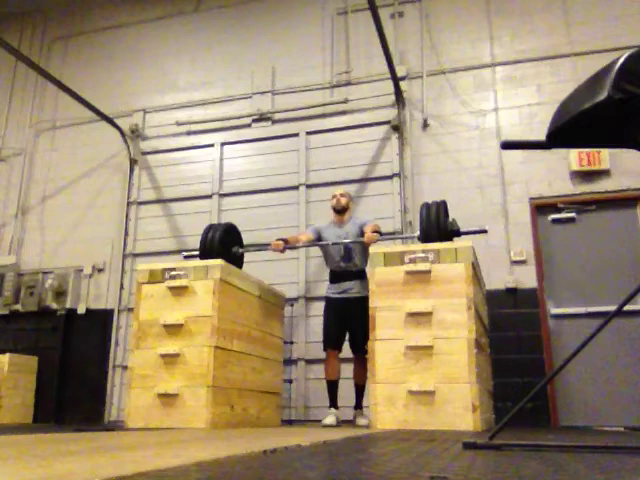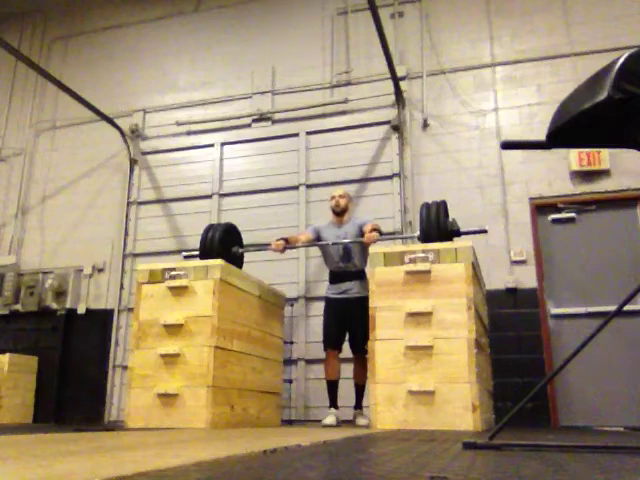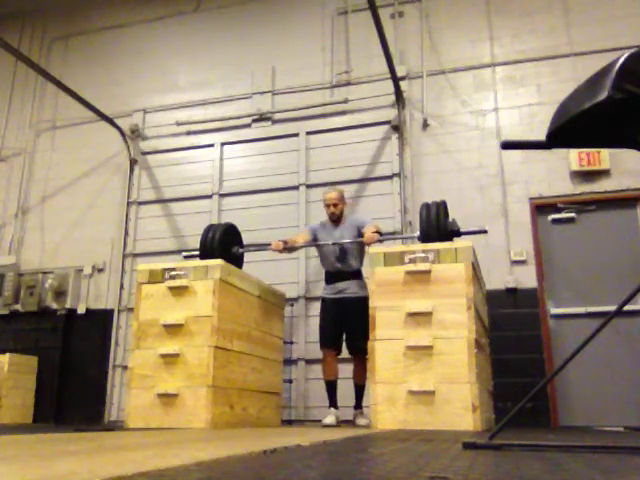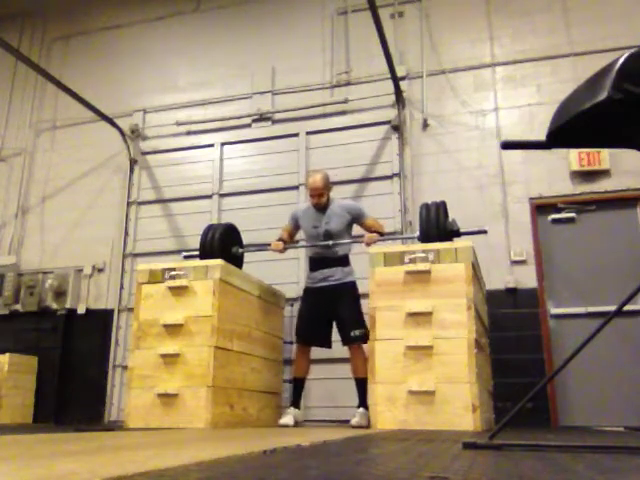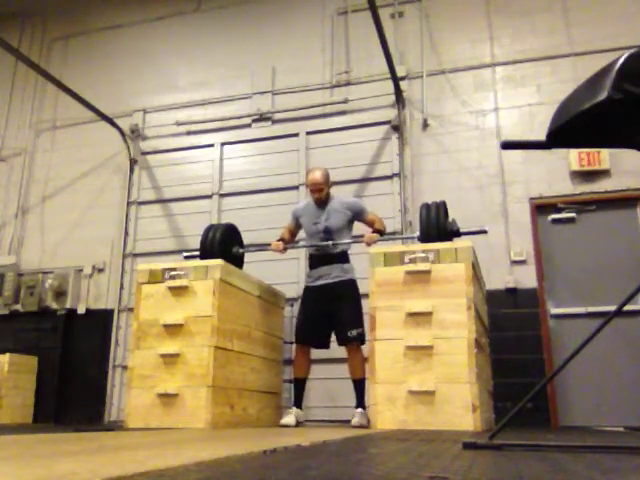
dt=1s
person 1, frame 1
left shoulder: (360, 224)
right shoulder: (322, 229)
left elbow: (372, 229)
right elbow: (303, 237)
left wrist: (373, 234)
right wrist: (284, 241)
left hip: (359, 295)
right hip: (334, 296)
left knee: (360, 352)
right knee: (331, 350)
left ankle: (359, 409)
right ankle: (333, 409)
person 1, frame 2
left shoulder: (359, 224)
right shoulder: (321, 229)
left elbow: (372, 228)
right elbow: (302, 237)
left wrist: (373, 233)
right wrist: (284, 241)
left hip: (358, 295)
right hip: (334, 296)
left knee: (360, 353)
right knee: (331, 351)
left ankle: (358, 409)
right ankle: (333, 409)
person 1, frame 3
left shoulder: (356, 223)
right shoulder: (318, 228)
left elbow: (372, 230)
right elbow: (299, 240)
left wrist: (373, 234)
right wrist: (284, 244)
left hip: (356, 295)
right hip: (331, 296)
left knee: (360, 354)
right knee: (329, 350)
left ankle: (358, 409)
right ankle: (333, 408)
person 1, frame 4
left shoulder: (348, 208)
right shoulder: (300, 213)
left elbow: (377, 227)
right elbow: (288, 233)
left wrist: (374, 235)
right wrist: (280, 242)
left hip: (342, 283)
right hip: (314, 286)
left knee: (354, 342)
right knee: (303, 344)
left ankle: (363, 407)
right ankle: (294, 407)
person 1, frame 5
left shoulder: (349, 205)
right shoulder: (300, 210)
left elbow: (377, 222)
right elbow: (290, 232)
left wrist: (376, 233)
right wrist: (281, 241)
left hip: (342, 282)
right hip: (313, 284)
left knee: (352, 343)
right knee: (302, 344)
left ankle: (360, 408)
right ankle: (296, 408)
